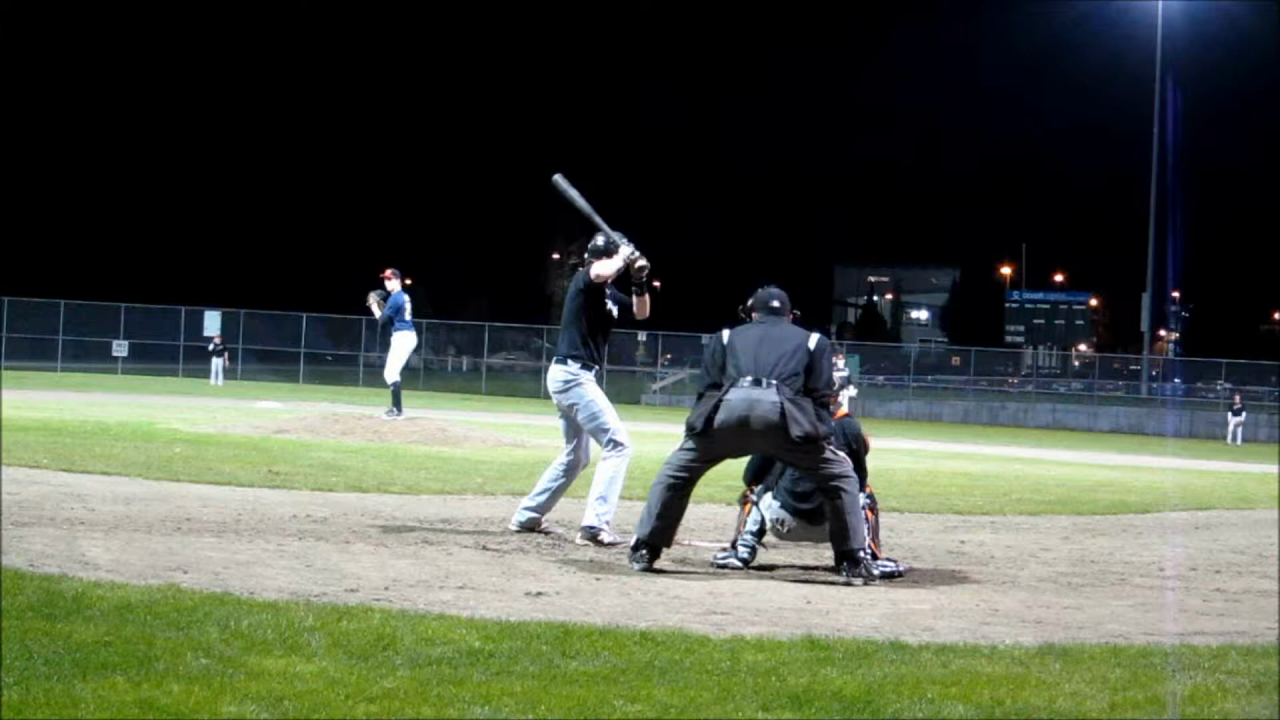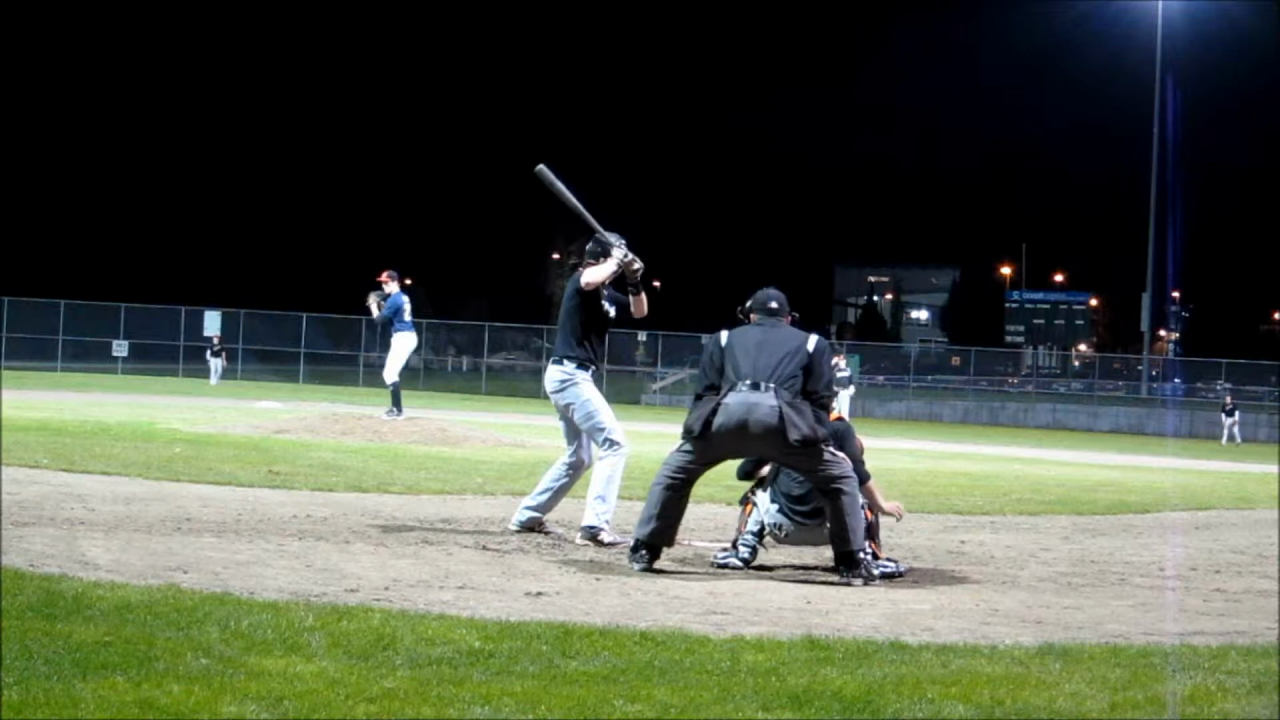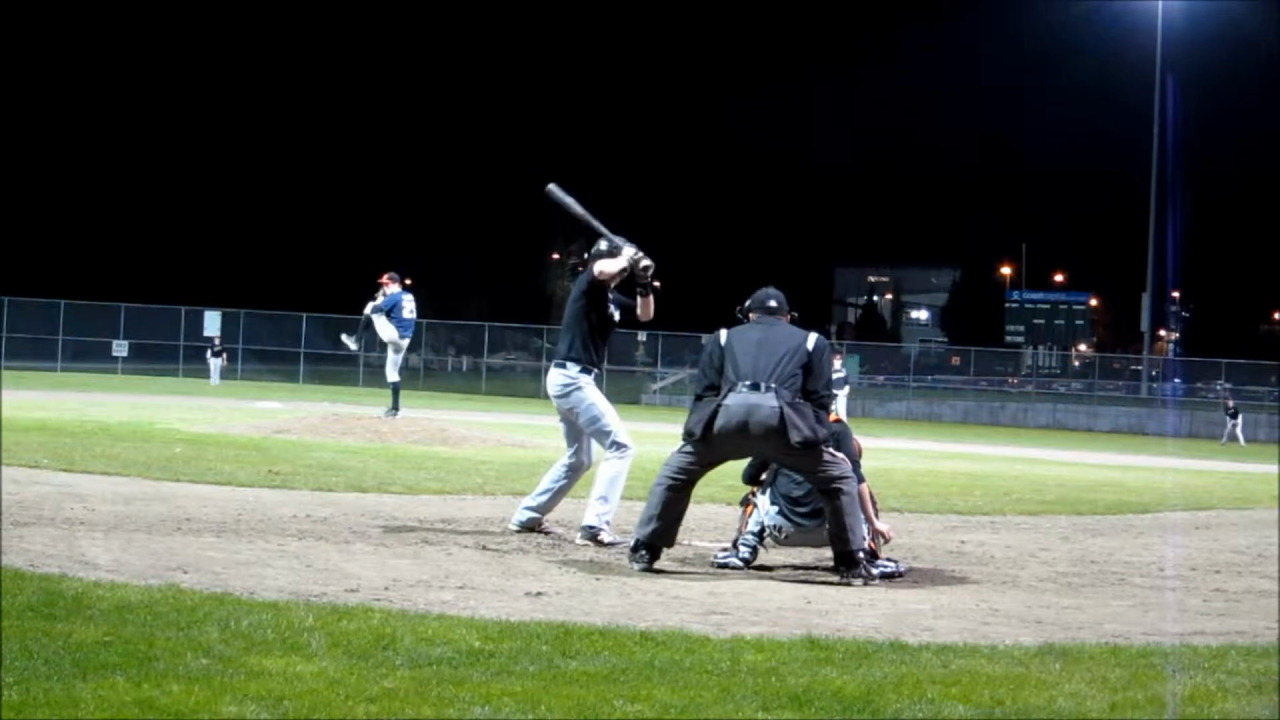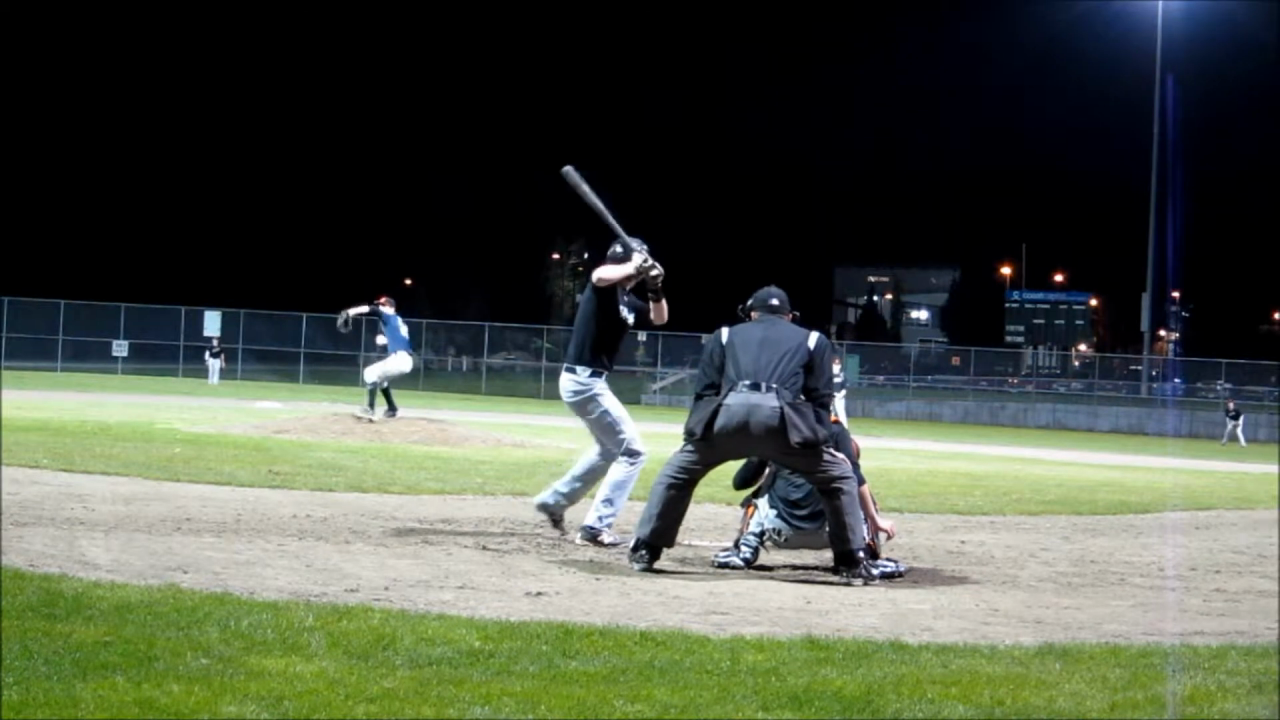
dt=0.5s
person 1, frame 1
left shoulder: (608, 291)
right shoulder: (585, 278)
left elbow: (641, 312)
right elbow: (601, 271)
left wrist: (639, 281)
right wrist: (623, 257)
left hip: (571, 376)
right hip: (573, 375)
left knee: (576, 455)
right knee: (618, 444)
left ankle: (527, 516)
right ankle: (595, 526)
person 1, frame 2
left shoulder: (606, 292)
right shoulder: (582, 279)
left elbow: (639, 311)
right elbow: (590, 280)
left wrist: (634, 281)
right wrist: (616, 261)
left hip: (572, 377)
right hip: (570, 375)
left knee: (579, 456)
right knee: (614, 444)
left ankle: (528, 515)
right ankle: (595, 527)
person 1, frame 3
left shoulder: (610, 295)
right shoulder: (589, 283)
left elbow: (645, 315)
right elbow: (602, 269)
left wrist: (644, 283)
right wrist: (627, 259)
left hip: (570, 380)
right hip: (572, 378)
left knee: (579, 458)
right knee: (620, 446)
left ankle: (527, 516)
right ankle: (594, 526)
person 1, frame 4
left shoulder: (626, 298)
right shoulder: (605, 287)
left elbow: (659, 318)
right elbow: (600, 275)
left wrist: (655, 287)
right wrist: (634, 266)
left hip: (587, 381)
right hip: (585, 381)
left knee: (610, 450)
right knee: (633, 451)
left ankle: (554, 500)
right ankle: (594, 528)
person 2, frame 1
left shoulder: (727, 337)
right shoulder: (813, 341)
left elbow: (708, 392)
right elbow: (820, 399)
left wrist: (703, 436)
right wrist: (821, 443)
left hip: (729, 409)
right hip: (781, 412)
left knee: (676, 472)
right knee: (840, 477)
left ankle: (643, 551)
right ankle: (853, 562)
person 2, frame 2
left shoulder: (725, 338)
right shoulder: (811, 343)
left elbow: (705, 394)
right elbow: (819, 401)
left wrist: (699, 438)
right wrist: (820, 446)
left hip: (728, 412)
right hip: (780, 416)
left knee: (674, 472)
right knee: (839, 478)
left ankle: (643, 552)
right ankle: (853, 564)
person 2, frame 3
left shoulder: (724, 337)
right shoulder: (811, 341)
left elbow: (704, 394)
right elbow: (819, 400)
left wrist: (696, 439)
right wrist: (818, 446)
left hip: (728, 413)
right hip: (780, 417)
left knee: (675, 473)
right knee: (839, 478)
left ankle: (644, 551)
right ankle: (853, 563)
person 2, frame 4
left shoulder: (726, 335)
right shoulder: (812, 340)
left elbow: (705, 392)
right elbow: (819, 399)
left wrist: (694, 441)
right wrist: (823, 444)
left hip: (729, 413)
right hip: (781, 416)
left knee: (676, 472)
right knee: (839, 478)
left ankle: (644, 552)
right ankle: (853, 564)
person 3, frame 1
right shoulder: (849, 427)
left elbow: (751, 478)
right elbow: (859, 481)
left hip: (782, 521)
right hip: (830, 524)
left knee: (756, 492)
right knee: (863, 495)
left ankle: (741, 552)
right ankle: (872, 560)
person 3, frame 2
right shoulder: (840, 428)
left elbow: (745, 472)
right elbow: (859, 475)
right wrist: (881, 504)
left hip: (780, 525)
right hip: (827, 527)
left knee: (760, 489)
right knee: (863, 496)
left ankle: (742, 551)
right ankle: (871, 560)
person 3, frame 3
right shoulder: (837, 429)
left elbow: (750, 477)
right elbow: (855, 479)
right wrist: (874, 522)
left hip: (780, 526)
right hip: (826, 527)
left knee: (759, 491)
right knee: (861, 494)
left ankle: (743, 551)
right ankle: (871, 558)
person 3, frame 4
right shoulder: (834, 429)
left elbow: (741, 481)
right elbow: (854, 479)
right wrist: (875, 520)
left hip: (779, 528)
right hip: (825, 529)
left knee: (760, 494)
right knee: (859, 493)
left ankle: (744, 551)
right ankle: (871, 558)
